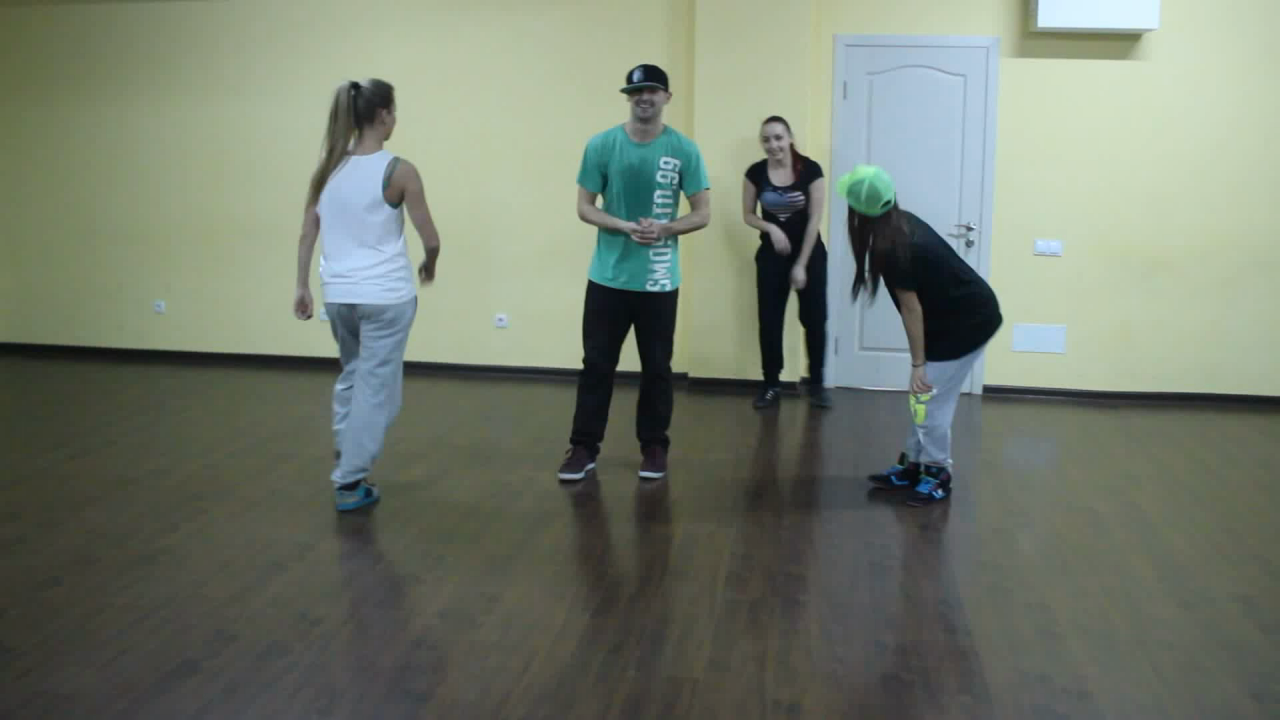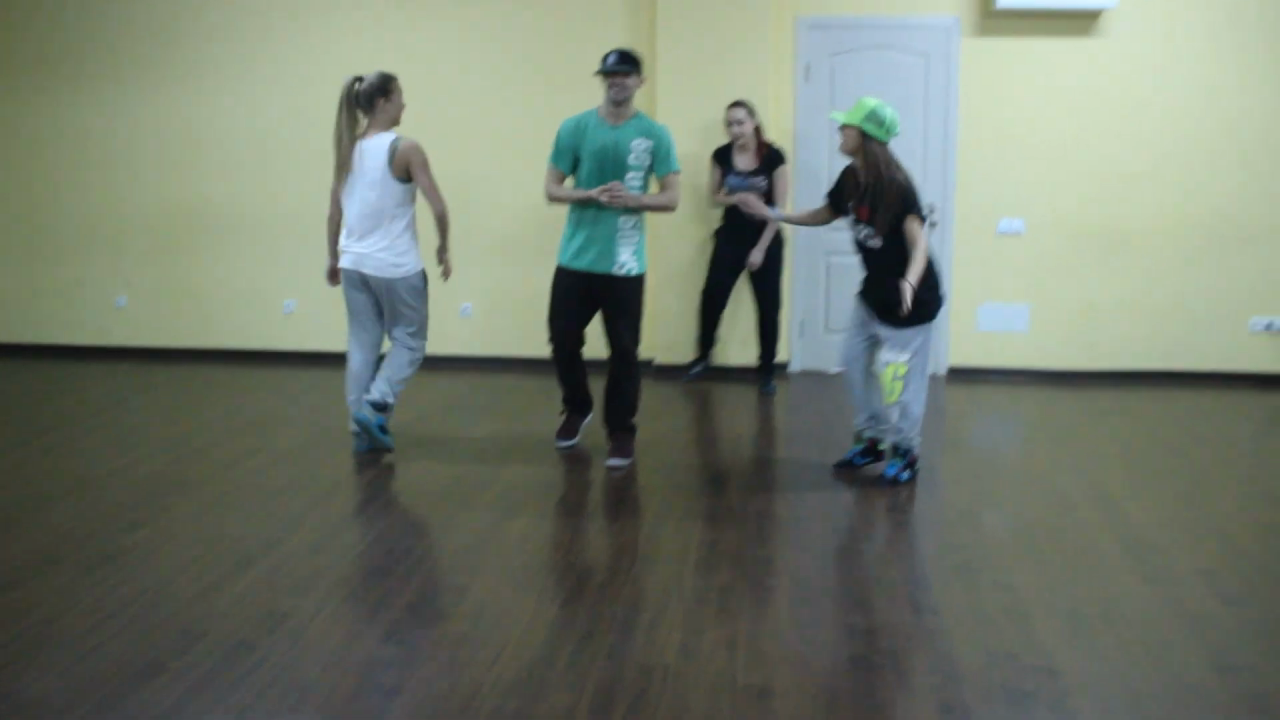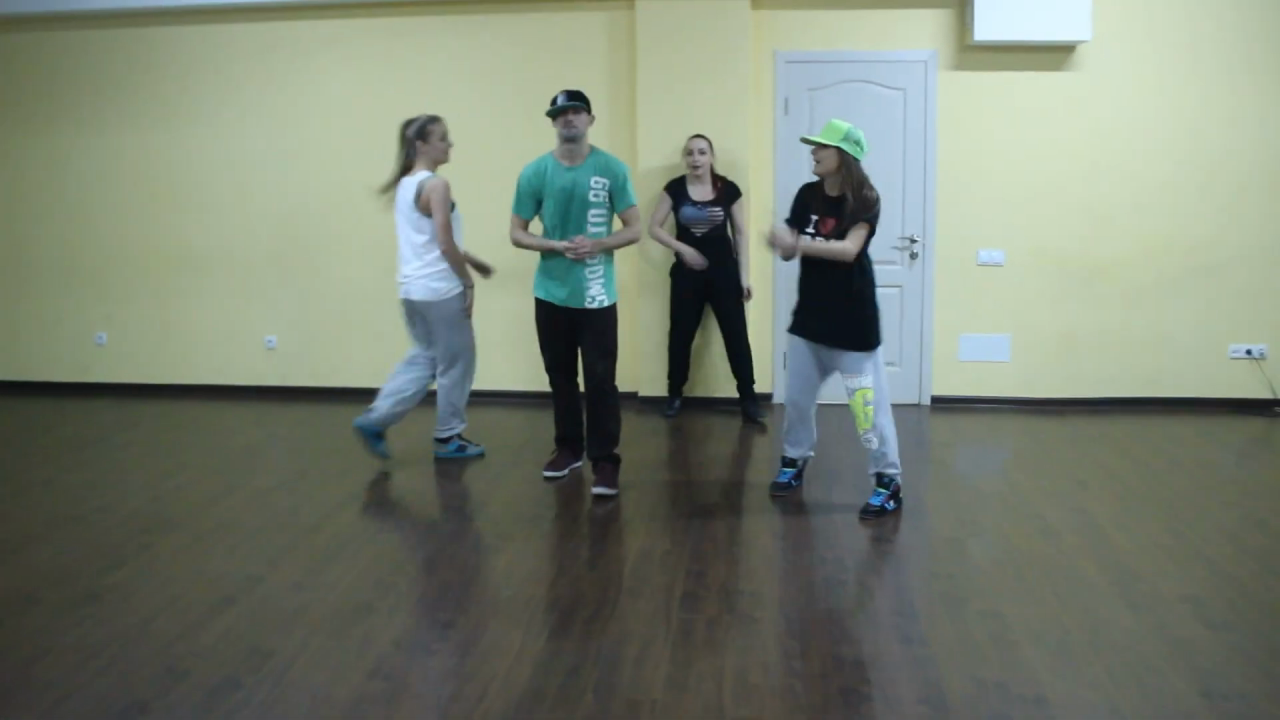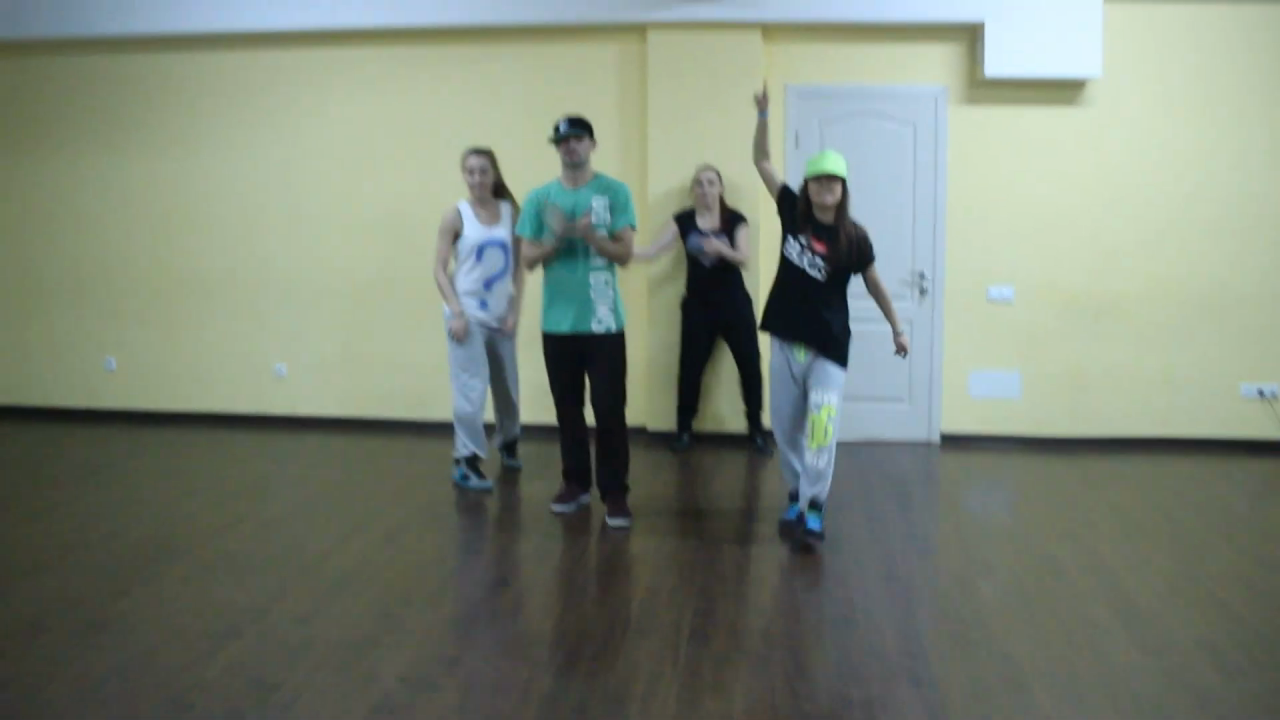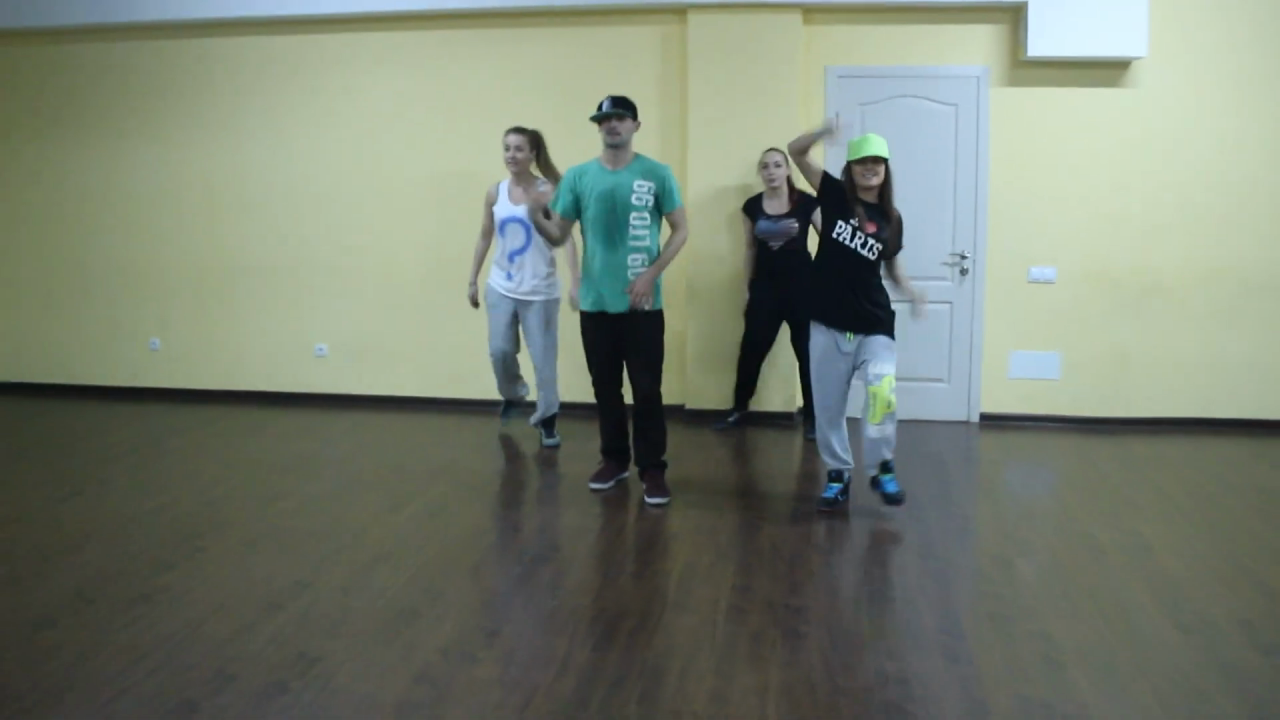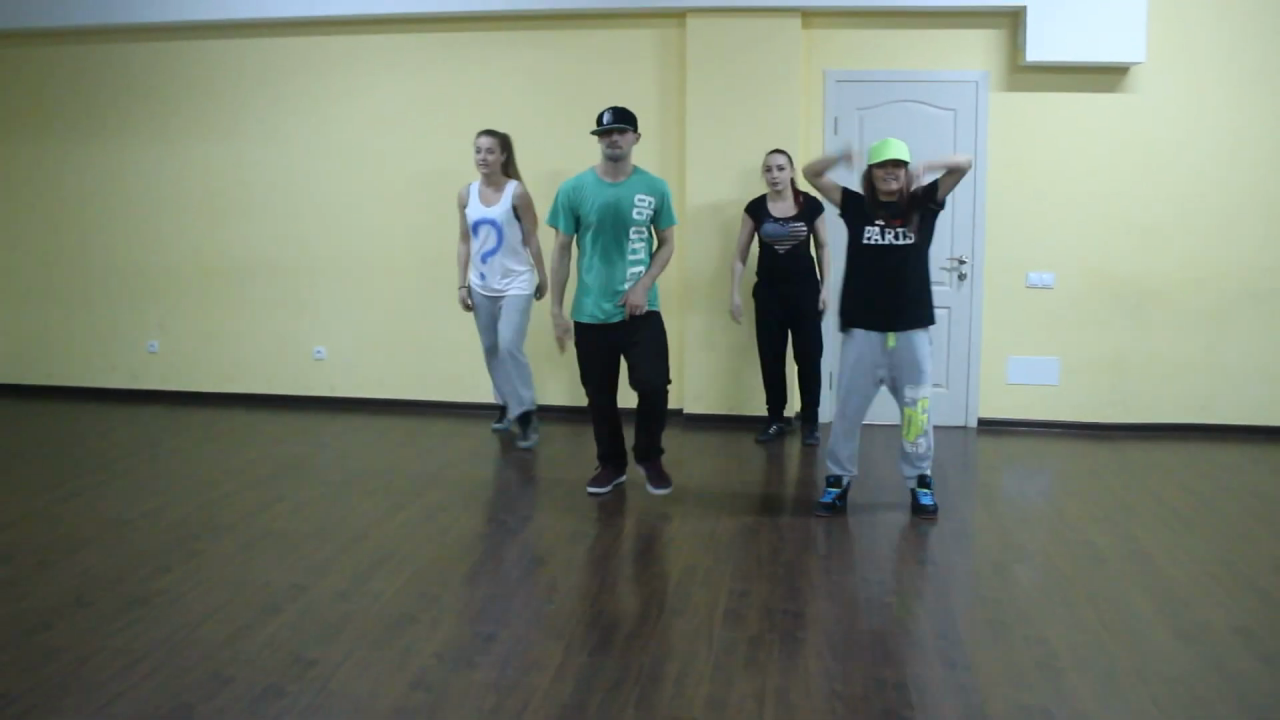
dt=0.4s
person 1, frame 1
left shoulder: (685, 150)
right shoulder: (601, 146)
left elbow: (702, 213)
right elbow: (584, 208)
left wrist: (664, 230)
right wrist: (626, 227)
left hip: (659, 282)
right hip: (608, 278)
left knee: (656, 366)
right knee: (596, 364)
left ankle: (654, 444)
right ankle: (584, 447)
person 1, frame 2
left shoulder: (654, 134)
right shoulder: (573, 129)
left elbow: (671, 199)
right elbow: (552, 190)
left wrist: (632, 199)
right wrist: (593, 194)
left hip: (624, 265)
right hip: (575, 260)
left knee: (623, 350)
right knee: (564, 342)
left ankle: (620, 430)
right ankle: (576, 410)
person 1, frame 3
left shoulder: (612, 169)
right shoulder: (534, 172)
left elbow: (633, 230)
right elbow: (517, 234)
left wrist: (594, 246)
right wrist: (558, 246)
left hip: (597, 297)
right hip: (551, 295)
left knee: (600, 380)
right knee: (560, 377)
left ankle: (604, 461)
right ankle: (569, 447)
person 1, frame 4
left shoulder: (614, 192)
right shoulder: (539, 198)
left elbow: (626, 253)
right elbow: (526, 257)
left wrist: (591, 235)
right wrist: (553, 238)
left hip: (603, 323)
right hip: (557, 322)
left knee: (609, 409)
right knee: (567, 407)
left ankle: (614, 491)
right ankle: (576, 482)
person 1, frame 5
left shoulder: (657, 175)
right shoulder: (578, 177)
left elbow: (680, 232)
right elbow: (558, 234)
left wrist: (652, 275)
right wrist: (540, 214)
left hip: (642, 302)
right hip: (595, 302)
left knee: (647, 389)
right knee: (606, 387)
left ankle: (652, 469)
right ankle: (615, 459)
person 1, frame 6
left shoulder: (655, 189)
right shoulder: (574, 190)
left elbow: (667, 246)
right elbow: (561, 249)
left wrist: (643, 286)
right wrist: (557, 308)
left hip: (640, 310)
right hip: (592, 314)
left knee: (652, 386)
right knee: (600, 397)
left ankle: (649, 456)
right ankle: (612, 464)
person 2, frame 1
left shoulder: (891, 248)
right shoulder: (900, 225)
left elbow: (911, 312)
left wrist: (918, 366)
left hip: (967, 323)
right hip: (961, 313)
left knee: (929, 397)
right knee: (922, 397)
left ankle: (938, 475)
right ankle: (913, 465)
person 2, frame 2
left shoulder: (896, 185)
right shoulder: (851, 178)
left elbow: (919, 243)
right elbow: (819, 216)
left wrist: (909, 286)
right wrist: (773, 214)
left hip: (908, 295)
right hip: (873, 292)
left knee: (901, 376)
right knee: (854, 365)
left ankle: (905, 453)
right ankle: (871, 440)
person 2, frame 3
left shoulder: (864, 200)
right shoulder: (807, 195)
left elbow: (849, 251)
right elbow: (784, 246)
left wrist: (795, 242)
right wrist: (785, 243)
left hip: (853, 320)
right hip: (808, 315)
left knee: (868, 401)
right knee: (796, 395)
left ankle: (887, 482)
right ankle: (794, 461)
person 2, frame 4
left shoulder: (854, 238)
right shoulder: (793, 212)
left elbow: (874, 285)
right elbow: (762, 162)
left wrist: (897, 331)
right wrist: (762, 116)
left hip: (829, 346)
right hip: (786, 341)
left knee: (821, 424)
right knee: (785, 426)
left ankle: (813, 508)
right ankle: (797, 494)
person 2, frame 5
left shoulder: (890, 219)
right shoulder: (835, 192)
left elbow: (890, 268)
right elbow: (794, 152)
left wrist: (908, 289)
right wrist: (820, 133)
left hip: (872, 327)
right hip: (828, 325)
left knee: (884, 396)
right knee: (828, 406)
left ankle: (882, 468)
right ankle: (837, 473)
person 2, frame 6
left shoulder: (923, 206)
right shoulder: (856, 206)
left elbow: (963, 165)
right elbow: (810, 174)
left wrist: (929, 167)
right wrist: (837, 159)
left hip: (911, 330)
right hip: (863, 330)
left knee: (916, 410)
right knee: (848, 410)
left ankle: (921, 482)
right ankle: (838, 478)
person 3, frame 1
left shoulder: (328, 169)
right shoulder: (400, 171)
left elbow: (307, 233)
right elbow: (430, 238)
left wrist: (302, 286)
right wrist: (430, 266)
left hip: (338, 293)
right hip: (388, 296)
left knee: (351, 375)
right knee: (375, 384)
left ankle: (348, 449)
right ankle: (349, 482)
person 3, frame 2
left shoulder: (346, 151)
right shoulder: (405, 148)
left elbow: (334, 213)
right elbow: (437, 207)
left wrist: (332, 258)
right wrist: (443, 249)
left hip: (353, 264)
right hip: (397, 265)
left knee: (362, 344)
right knee: (409, 339)
left ankle: (367, 428)
right ankle: (376, 403)
person 3, frame 3
left shoulder: (407, 184)
right shoulder: (437, 186)
right elbow: (446, 245)
left wrist: (472, 261)
right wrist: (466, 277)
left hip: (414, 289)
right hip: (440, 289)
left knee: (423, 359)
right knee: (457, 361)
left ankle: (375, 419)
right ankle: (447, 437)
person 3, frame 4
left shoulder: (510, 213)
right shoulder: (455, 216)
left elbow: (518, 265)
right elbow: (441, 268)
left wrist: (515, 308)
right wrist: (454, 312)
left hip: (501, 315)
right hip: (467, 315)
left knee: (506, 384)
right knee: (471, 386)
left ankle: (508, 442)
right ankle: (466, 460)
person 3, frame 5
left shoulder: (547, 190)
right shoulder: (495, 192)
left elbow: (565, 238)
right elbow: (485, 238)
left wrist: (574, 281)
right wrist: (473, 280)
left hip: (540, 289)
right hip: (500, 287)
left knee: (543, 355)
right knee: (500, 351)
left ankle: (546, 417)
right ankle: (512, 396)
person 3, frame 6
left shoulder: (517, 192)
right shoulder: (466, 195)
left elbow: (531, 239)
right elbow: (464, 242)
left wrist: (542, 276)
right wrist: (462, 284)
left hip: (515, 284)
right hip: (482, 287)
left knee: (509, 347)
right knee: (492, 351)
left ankle: (525, 414)
right ankle: (509, 405)
person 4, frame 1
left shoulder: (811, 170)
right shoulder: (755, 173)
left elbow: (815, 221)
right elbow: (748, 216)
left wrist: (802, 265)
right wrist: (771, 229)
left hip: (809, 254)
right hip: (772, 255)
left knee: (813, 319)
right knee: (769, 321)
left ankle: (816, 384)
right ankle: (771, 385)
person 4, frame 2
left shoulder: (773, 156)
right shoulder: (721, 156)
left elbow: (780, 206)
right elbow: (715, 196)
left wrist: (761, 247)
right wrist: (737, 197)
left hip: (765, 239)
right hip: (730, 236)
left knee: (768, 304)
right knee: (712, 296)
left ankle: (766, 371)
right ankle: (703, 357)
person 4, frame 3
left shoulder: (729, 189)
right shoulder: (673, 189)
left elbow: (740, 234)
right elbow: (655, 228)
left wrist: (744, 276)
right wrist: (682, 248)
left hip: (724, 272)
right hip: (687, 272)
left knee: (736, 335)
right knee: (681, 335)
left ankle: (748, 401)
right ankle: (675, 396)
person 4, frame 4
left shoulder: (735, 220)
right shoulder: (683, 220)
left elbow: (744, 256)
right elbow: (654, 249)
left wrist: (720, 248)
left hip: (734, 302)
right hip: (698, 304)
left knee: (750, 365)
right knee: (690, 368)
left ankle: (756, 432)
right ankle: (684, 431)
person 4, frame 5
left shoulder: (806, 202)
right shoulder: (752, 206)
right wrist: (747, 287)
left hip: (801, 285)
right hip: (765, 286)
left knee: (808, 352)
right knee: (751, 348)
left ankle: (812, 417)
right ankle: (738, 408)
person 4, frame 6
left shoulder: (810, 205)
right shoulder: (755, 208)
left elbow: (823, 248)
right elbow: (740, 252)
left wrist: (825, 287)
right wrist: (735, 293)
left hip: (804, 290)
right hip: (769, 291)
left knee: (809, 356)
right knee: (771, 357)
left ankle: (809, 422)
right ankle: (776, 420)
